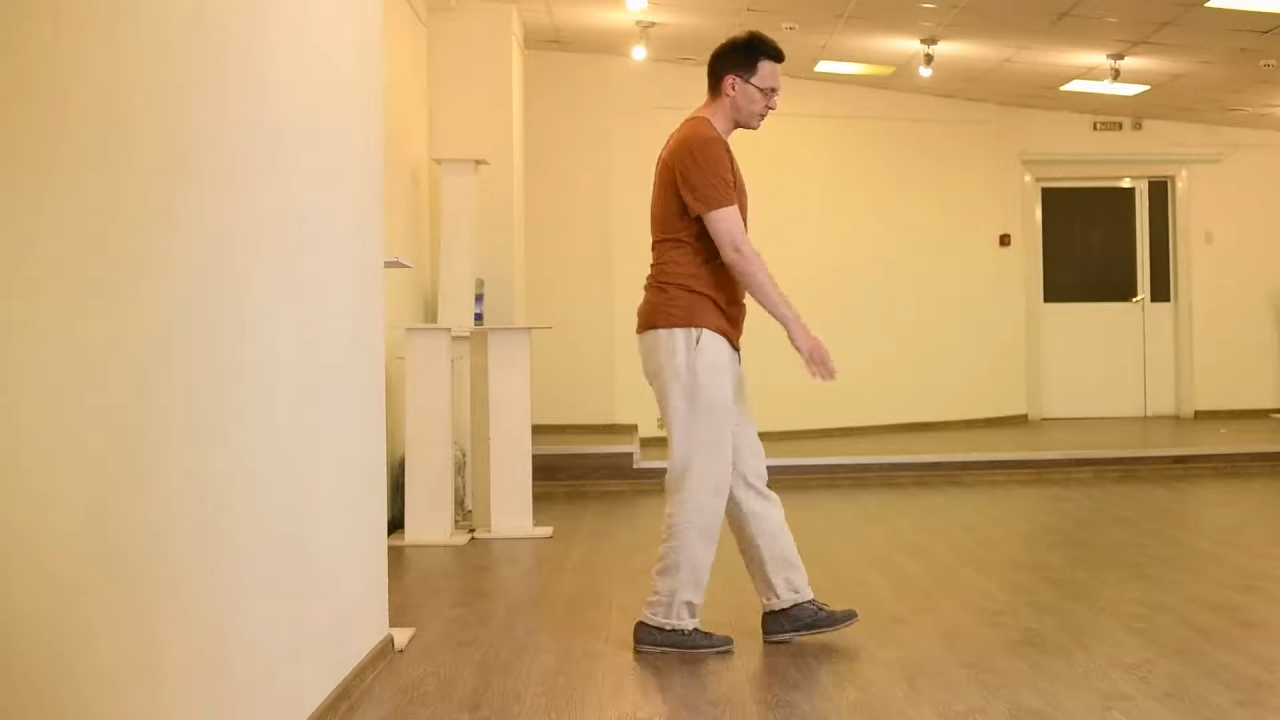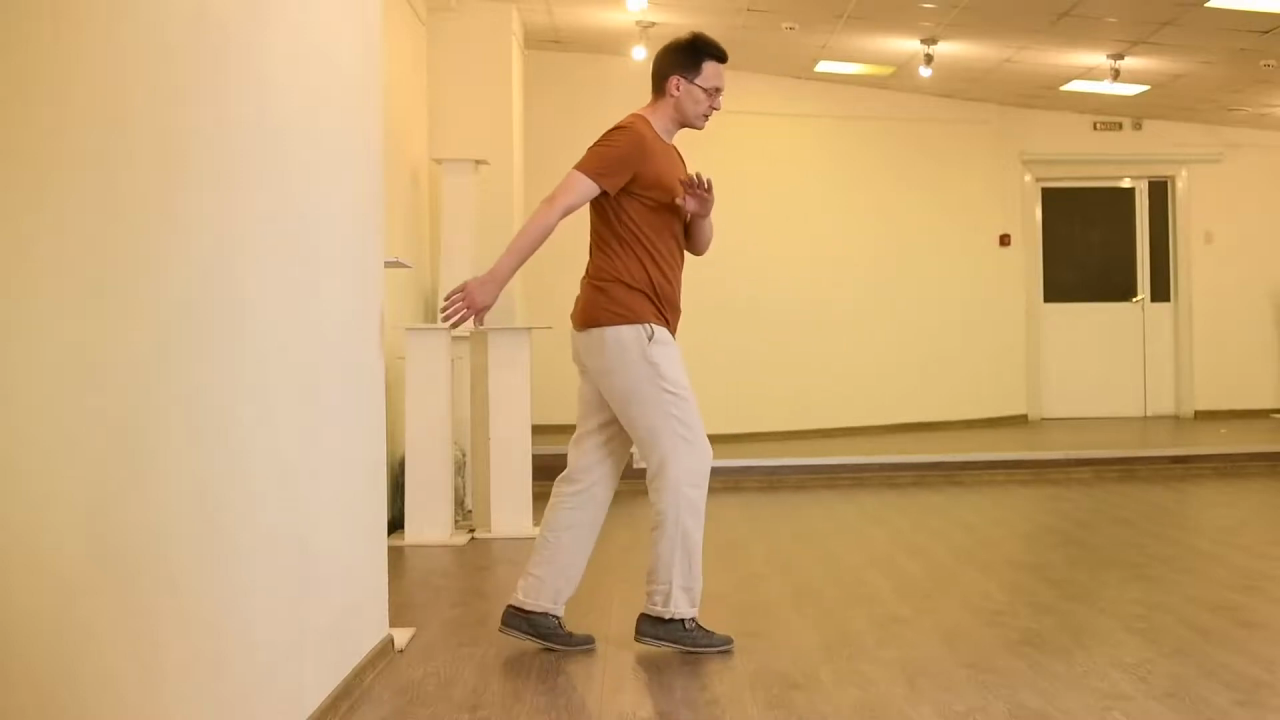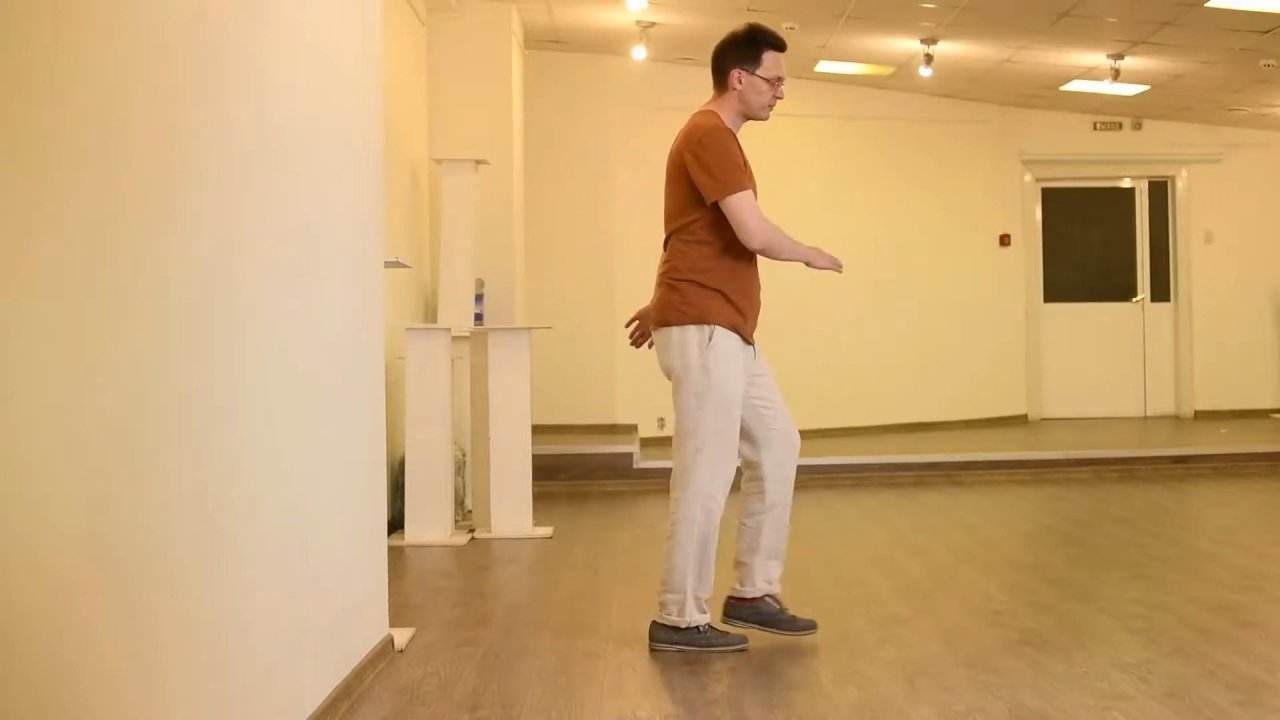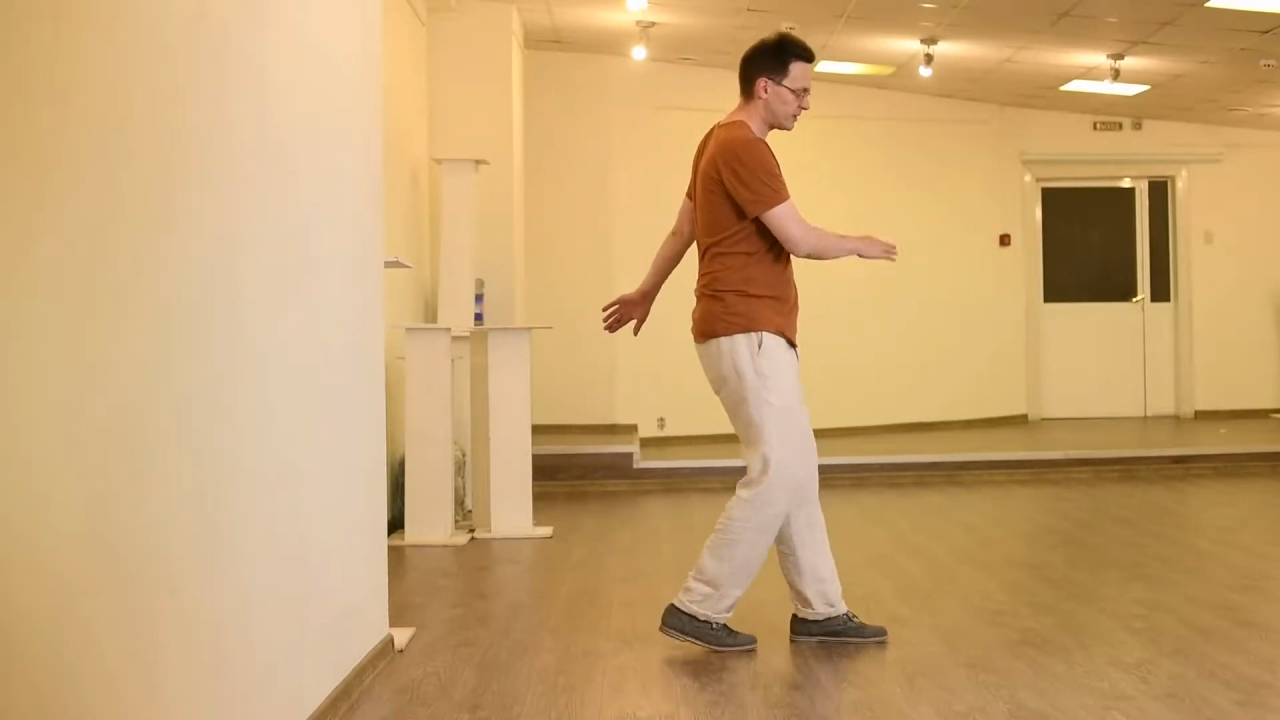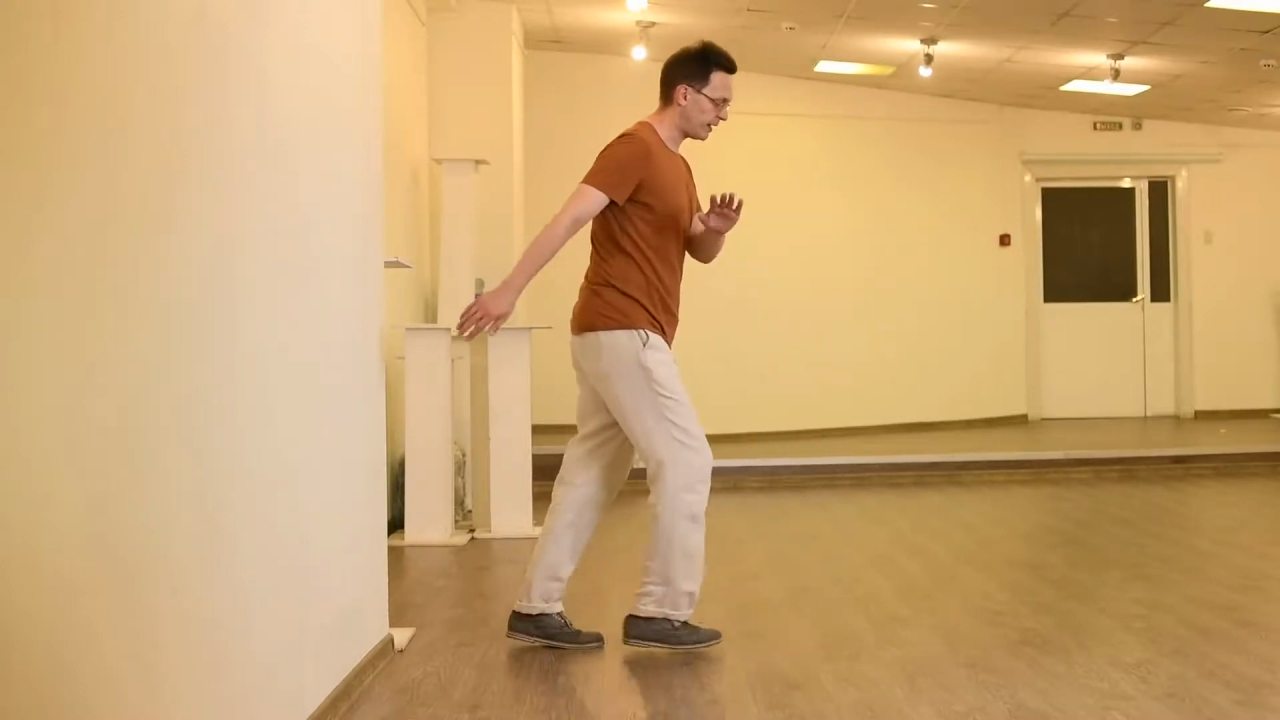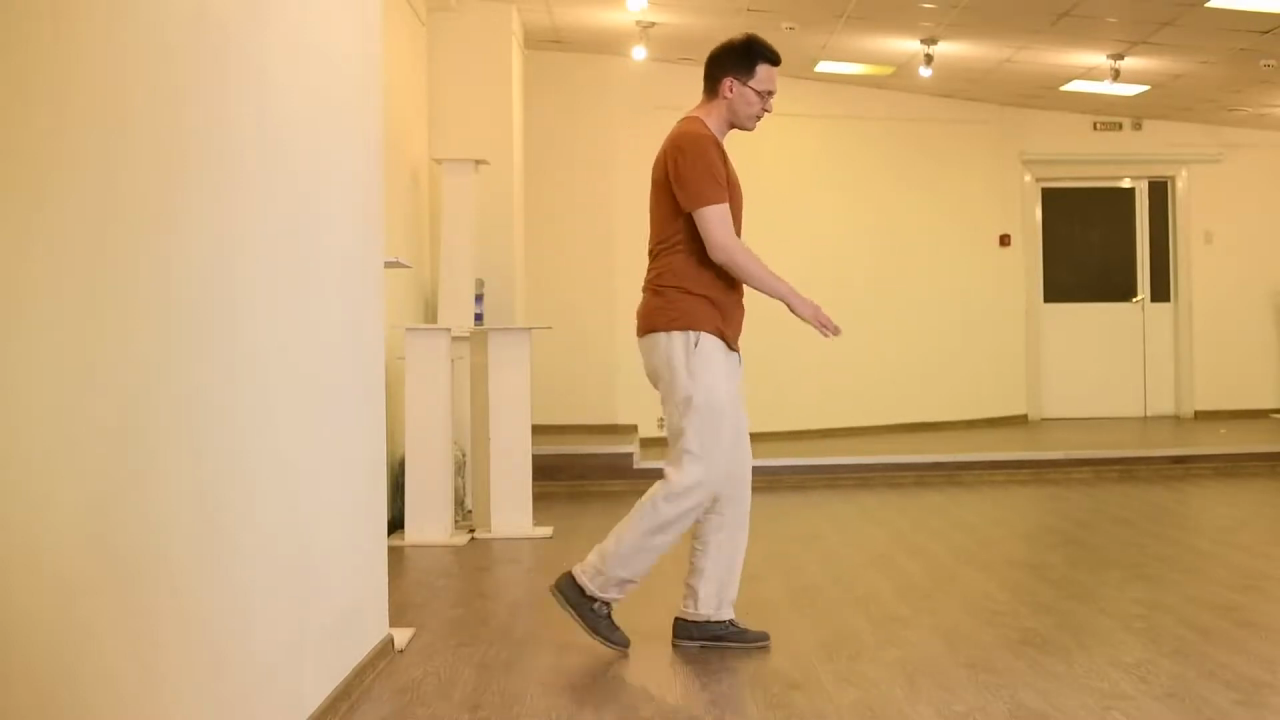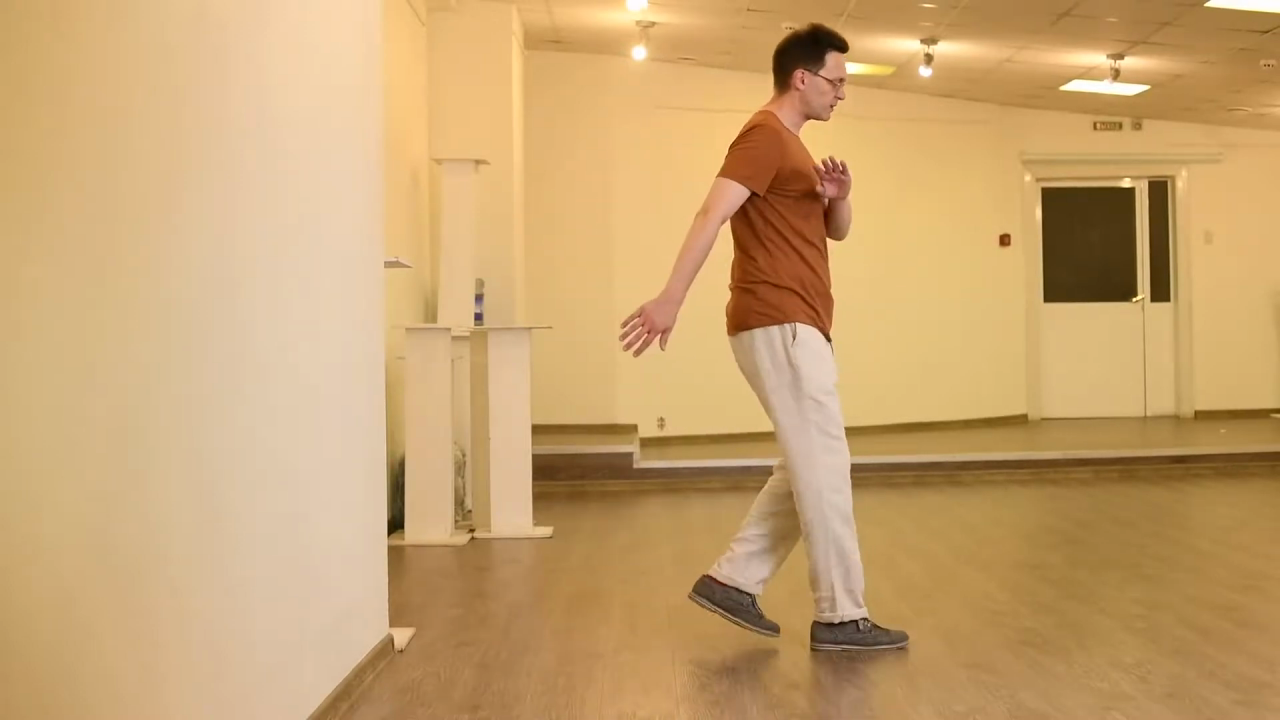
dt=0.7s
person 1, frame 1
left shoulder: (701, 143)
right shoulder: (702, 146)
right elbow: (736, 253)
right wrist: (800, 327)
left hip: (700, 334)
right hip: (688, 334)
left knee: (744, 471)
right knee: (703, 475)
left ankle: (789, 601)
right ankle: (666, 620)
person 1, frame 2
left shoulder: (668, 154)
right shoulder: (630, 139)
left elbow: (697, 245)
right elbow: (556, 206)
left wrist: (700, 211)
right wrist: (494, 279)
left hip: (620, 332)
right hip: (626, 329)
left knee: (590, 473)
right knee: (685, 459)
left ankle: (534, 606)
right ankle: (670, 611)
person 1, frame 3
left shoulder: (711, 136)
right shoulder: (710, 136)
left elbow: (688, 228)
right elbow: (754, 233)
left wrist: (657, 303)
right wrist: (813, 254)
left hip: (722, 330)
right hip: (703, 328)
left knee: (776, 446)
right knee: (707, 471)
left ankle: (753, 592)
right ankle: (680, 618)
person 1, frame 4
left shoulder: (723, 141)
right shoulder: (743, 148)
left elbow: (683, 228)
right elbow: (800, 240)
left wrist: (647, 292)
right wrist: (859, 246)
left hip: (749, 334)
right hip: (747, 334)
left knee: (796, 472)
right knee: (776, 474)
left ankle: (820, 608)
right ankle: (698, 608)
person 1, frame 5
left shoulder: (674, 164)
right shoulder: (634, 149)
left elbow: (699, 250)
right elbow: (565, 222)
left wrist: (716, 227)
right wrist: (507, 290)
left hip: (628, 338)
right hip: (622, 337)
left knee: (593, 475)
right knee: (686, 462)
left ankle: (536, 608)
right ankle: (660, 609)
person 1, frame 6
left shoulder: (701, 145)
right shoulder: (695, 143)
right elbow: (722, 248)
right wrist: (793, 298)
left hip: (703, 337)
right hip: (689, 336)
left knee: (730, 477)
right knee: (699, 476)
left ankle: (705, 614)
right ankle: (593, 583)
person 1, frame 7
left shoulder: (788, 144)
right shoulder: (764, 137)
left elbow: (835, 230)
right elbow: (712, 214)
left wrist: (839, 196)
right wrist: (671, 298)
left hip: (790, 329)
right hip: (781, 328)
left knee: (806, 466)
right knee: (823, 467)
left ankle: (732, 579)
right ankle: (840, 617)
